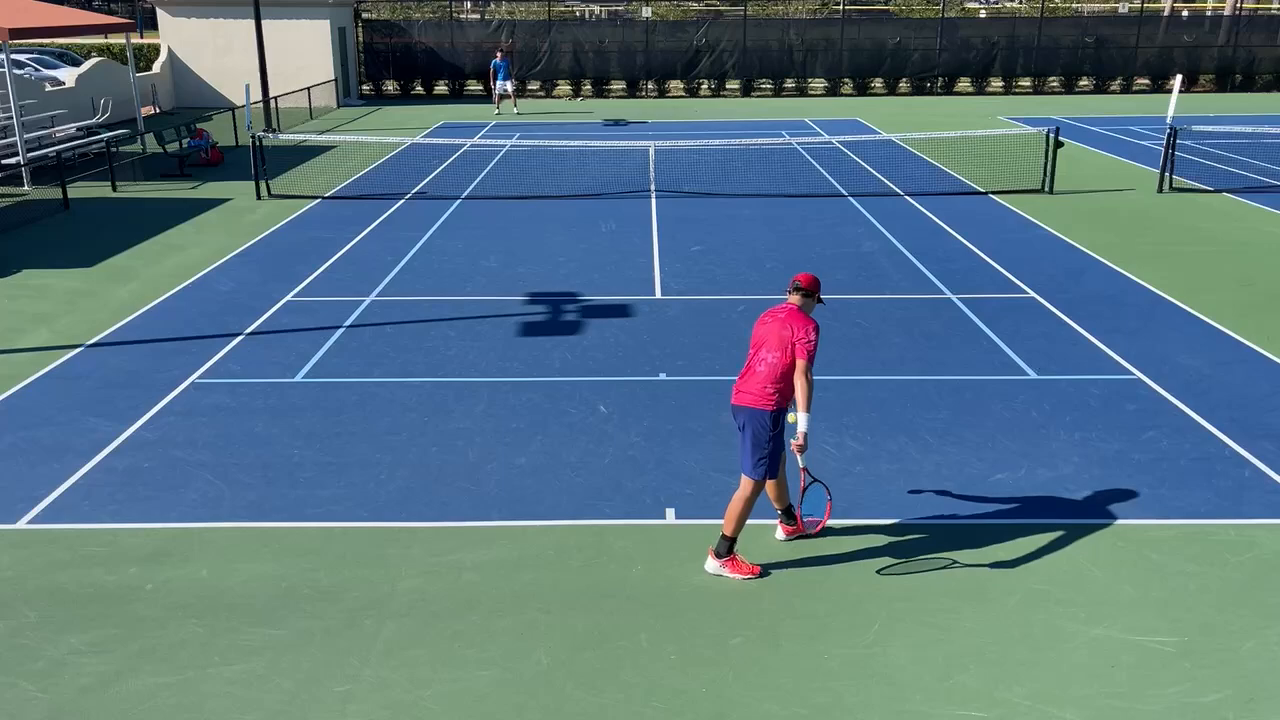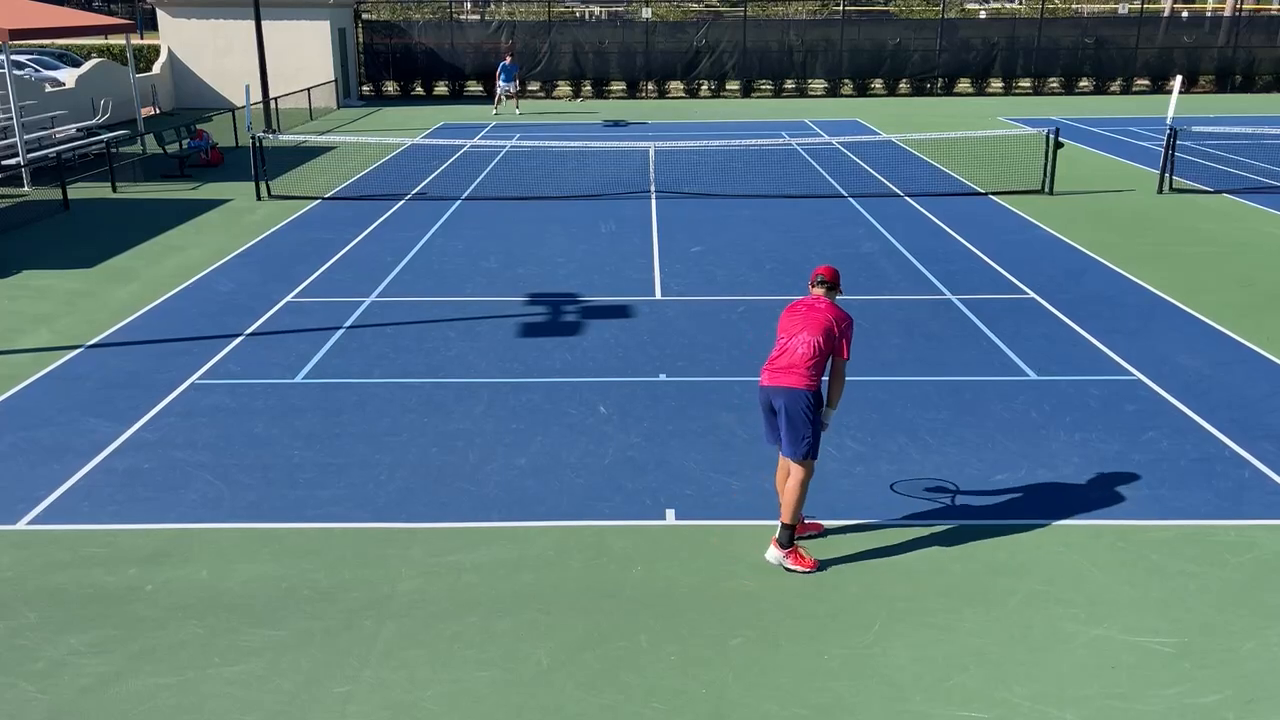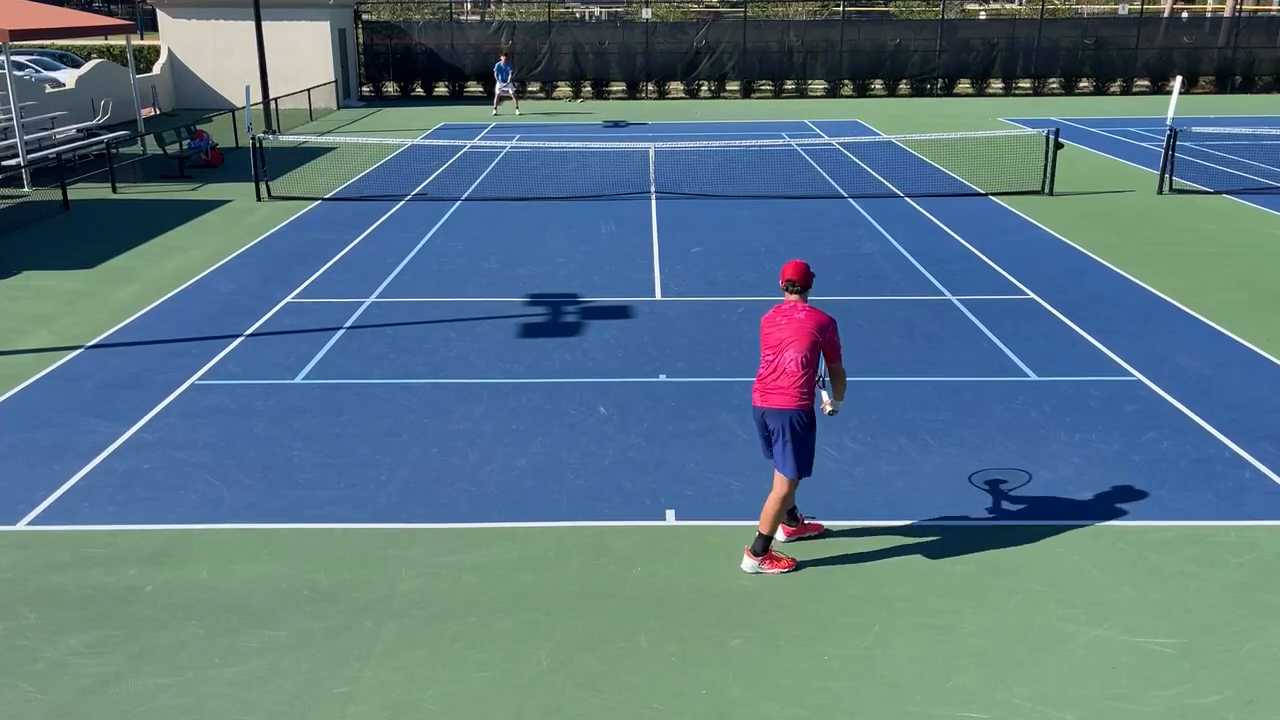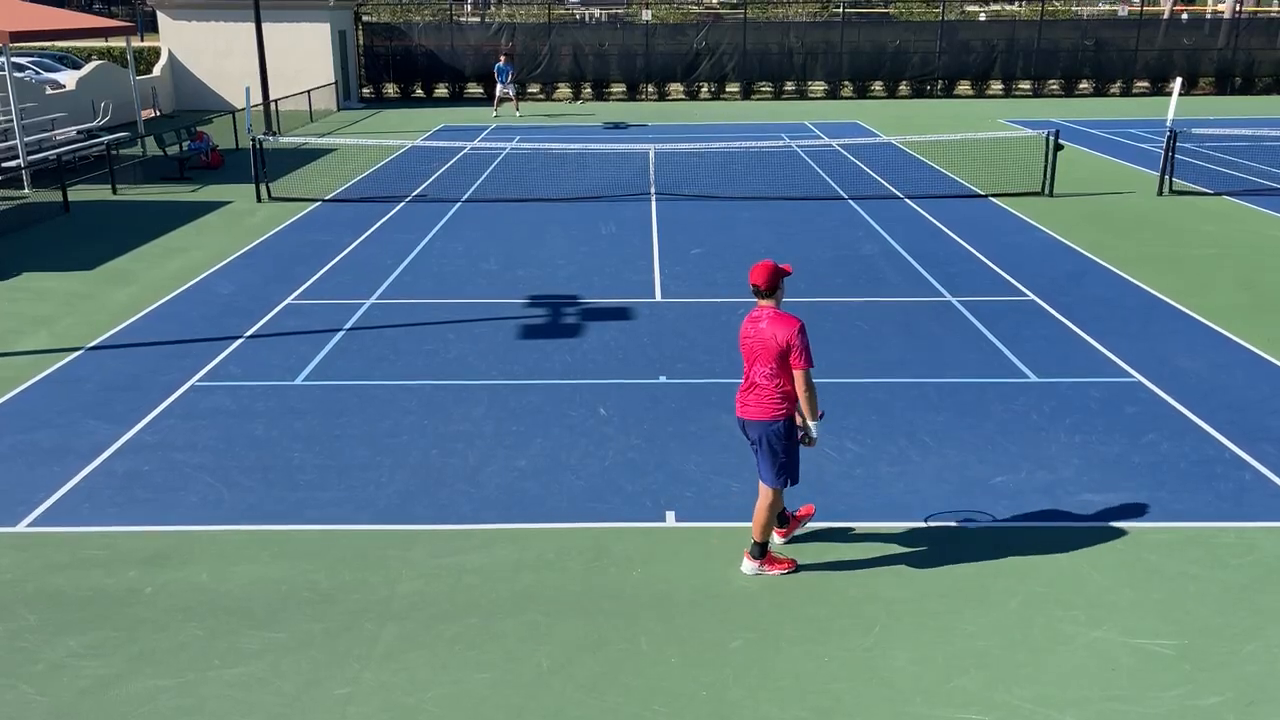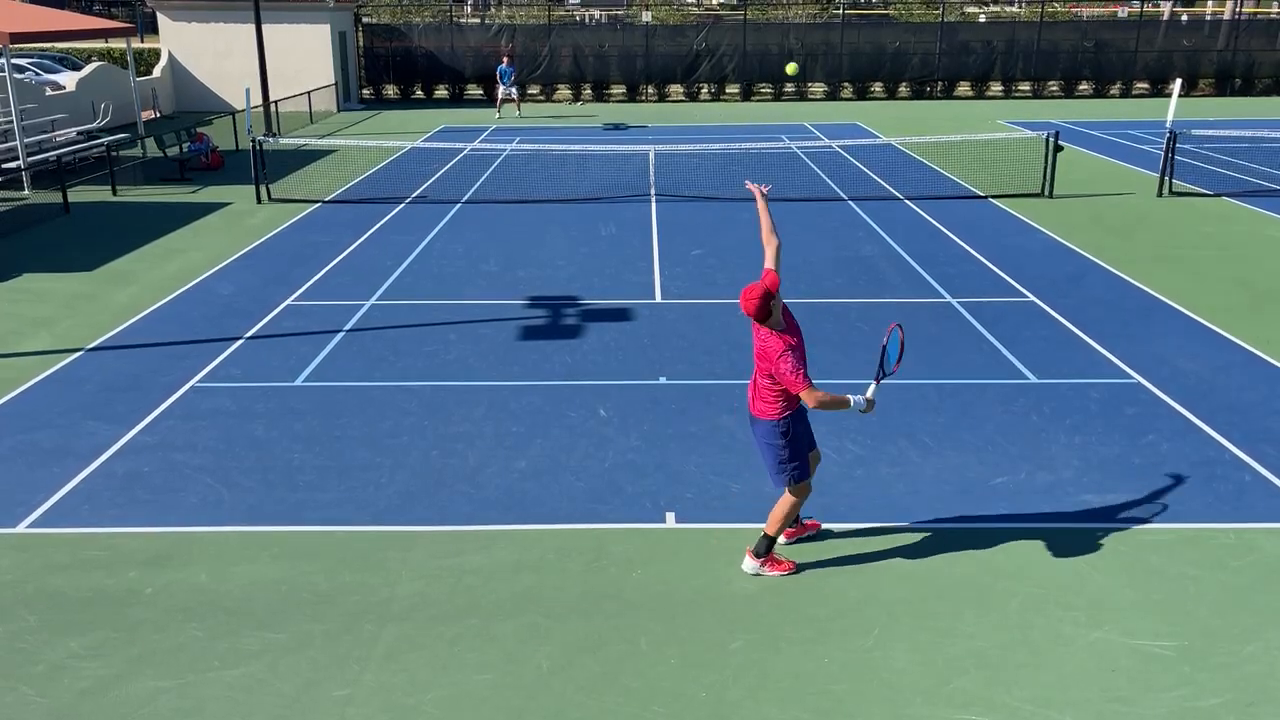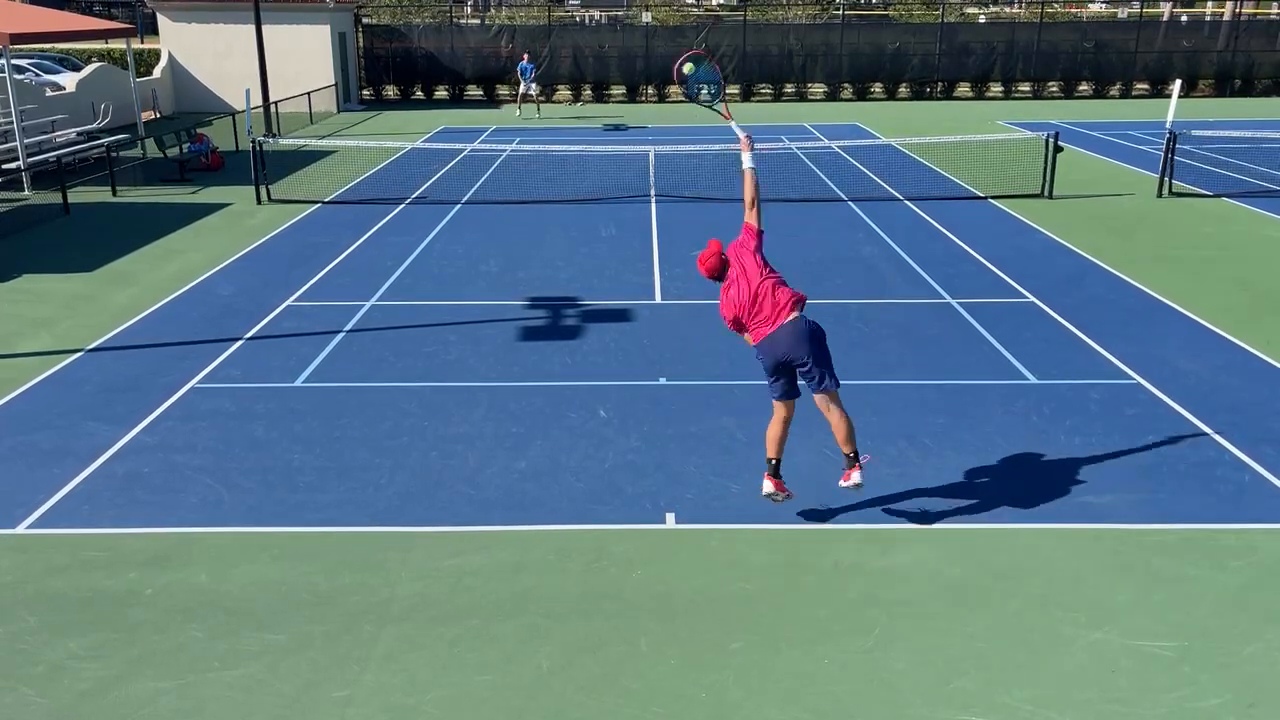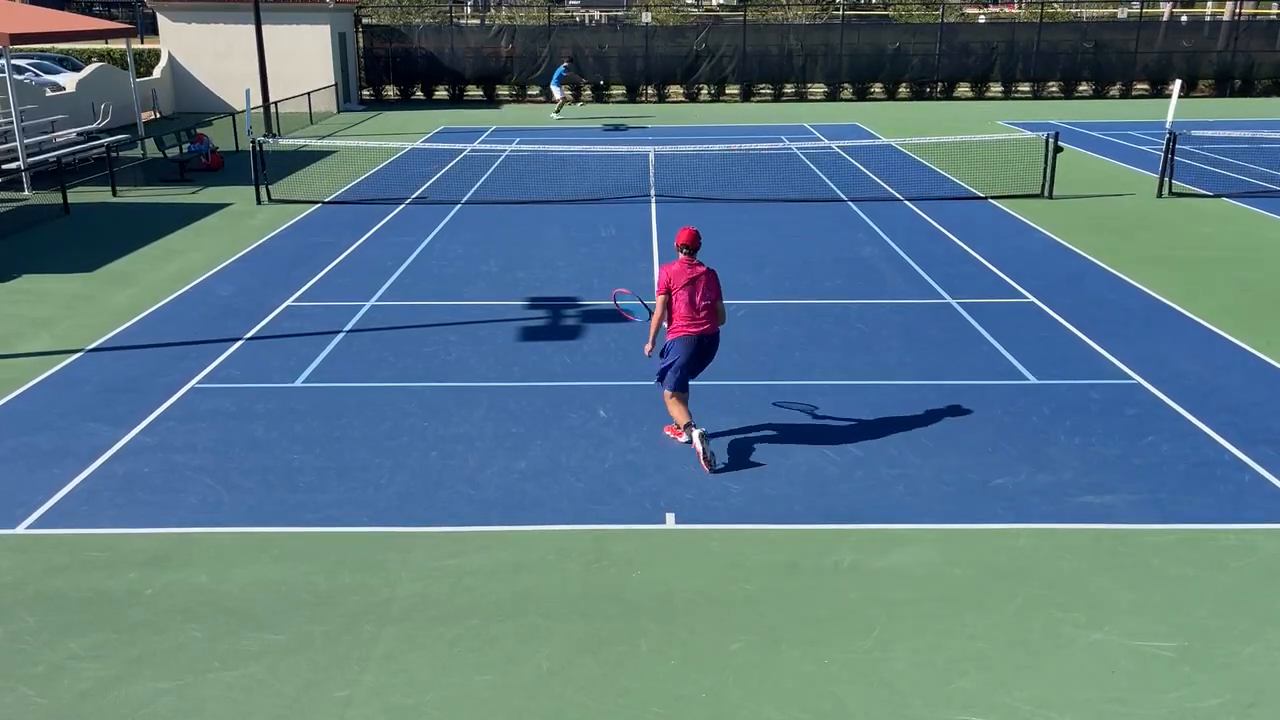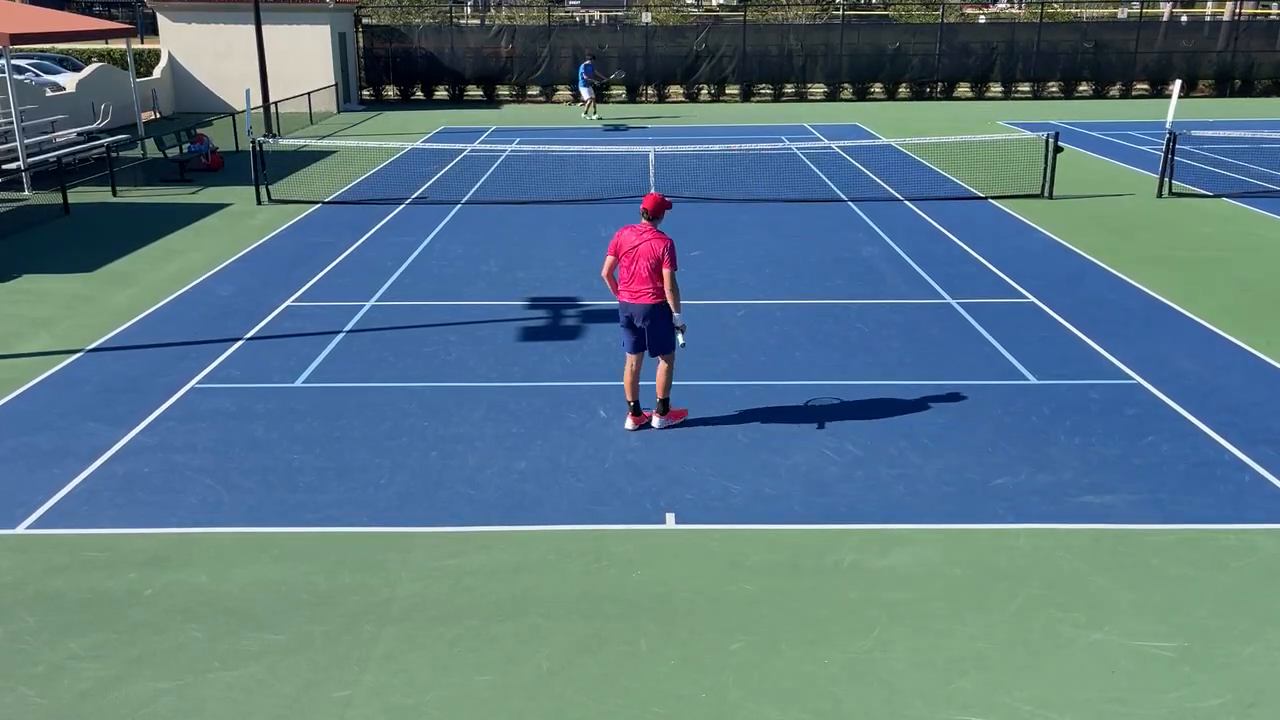
dt=0.7s
person 1, frame 1
left shoulder: (766, 316)
right shoulder: (806, 325)
right elbow: (801, 376)
left wrist: (789, 404)
right wrist: (803, 426)
left hip: (742, 398)
right hip: (763, 407)
left knee: (775, 462)
right knee: (753, 483)
left ankle: (789, 522)
right ankle: (720, 555)
person 1, frame 2
left shoulder: (791, 309)
right shoulder: (841, 318)
right elbow: (837, 373)
right wrist: (827, 414)
left hip: (768, 384)
right hip: (799, 390)
left knee: (788, 456)
right knee: (802, 469)
left ankle: (792, 522)
right ankle: (783, 546)
person 1, frame 3
left shoulder: (768, 318)
right shoulder: (824, 322)
right elbow: (836, 373)
right wrist: (837, 401)
left hip: (761, 403)
right hip: (792, 408)
left knee: (782, 468)
right knee: (786, 481)
left ankle: (791, 523)
right ankle: (757, 554)
person 1, frame 4
left shoulder: (748, 323)
right shoulder: (792, 326)
right elbow: (803, 386)
left wrist: (796, 413)
right wrist: (813, 424)
left hip: (746, 411)
right hip: (772, 418)
left knee: (772, 476)
right knee: (771, 487)
left ankle: (783, 524)
right ankle: (756, 558)
person 1, frame 5
left shoulder: (767, 308)
right shoulder: (780, 351)
left elbow: (772, 245)
right elbow: (812, 398)
left wrist: (761, 201)
right wrist: (858, 402)
left hip: (780, 410)
right hip: (775, 420)
left knee: (809, 460)
right knee: (798, 490)
left ankle: (792, 525)
right ankle: (758, 557)
person 1, frame 6
left shoulder: (726, 304)
right shoulder: (742, 252)
left elbow: (752, 339)
right elbow: (750, 203)
right wrist: (747, 158)
left hip: (769, 347)
right hip: (796, 332)
left knee: (781, 413)
right knee: (829, 403)
left ankle: (772, 478)
right ankle: (852, 467)
person 1, frame 7
left shoulder: (668, 271)
right shoulder: (710, 274)
left elbow: (659, 313)
right elbow: (721, 318)
left wrist: (650, 342)
left hip: (682, 339)
right hip: (710, 340)
left knee: (672, 398)
right knee: (679, 380)
left ankle: (694, 432)
right ankle: (682, 428)
person 1, frame 8
left shoulder: (622, 234)
right shoulder: (664, 242)
left elbow: (606, 273)
right elbow: (669, 286)
right wrist: (677, 316)
left hip: (626, 306)
right hip: (653, 307)
left knee: (632, 361)
right knee: (666, 359)
left ankle: (634, 415)
right ankle: (661, 413)
